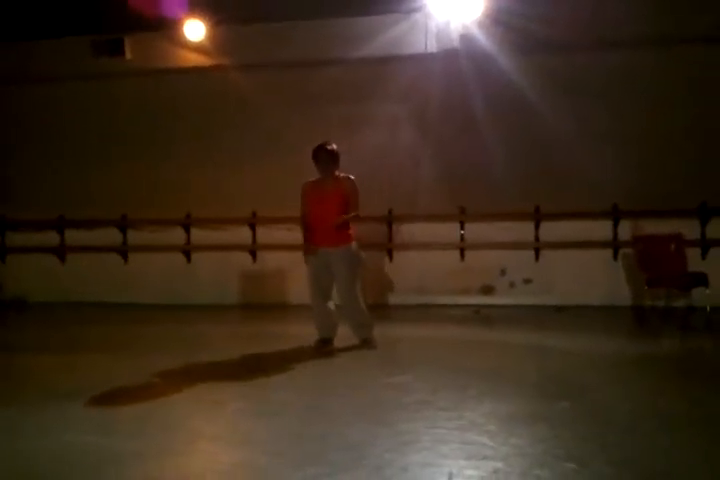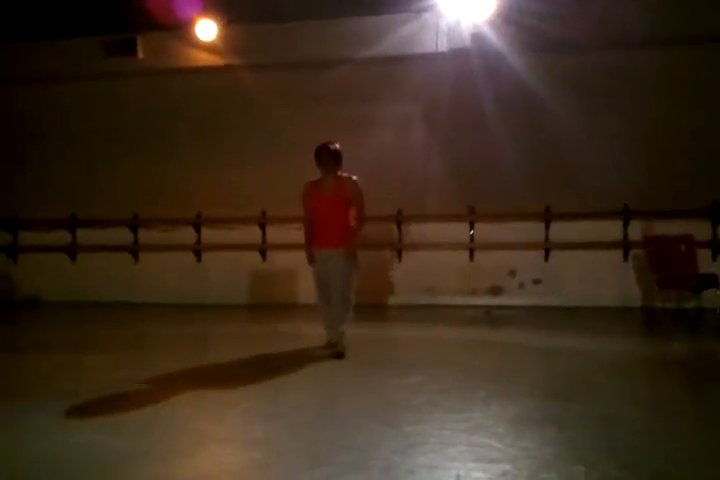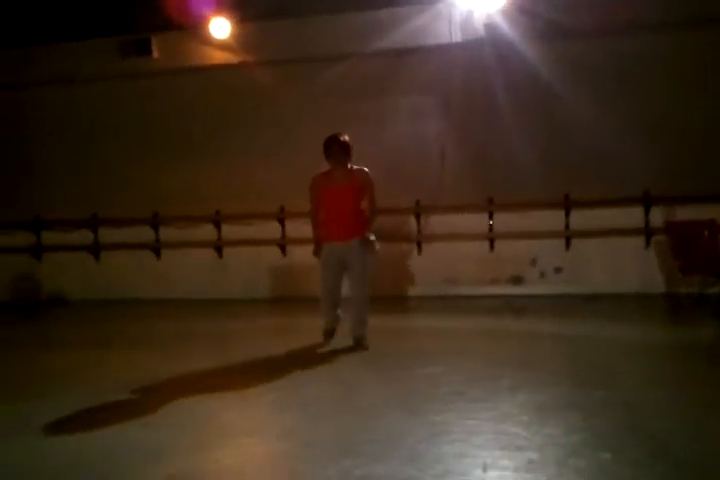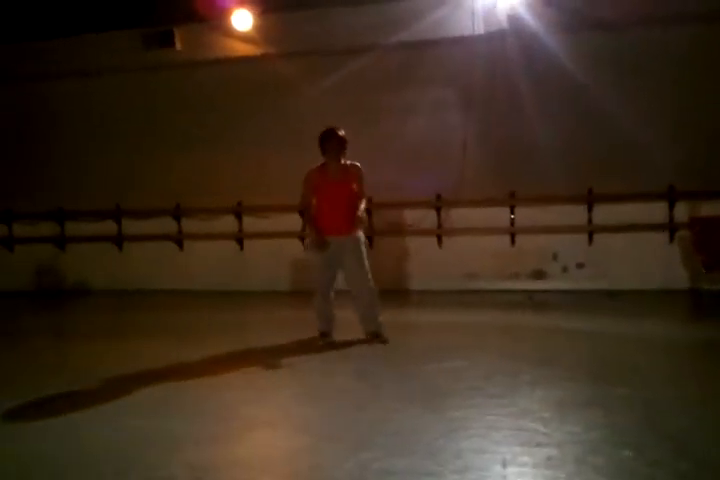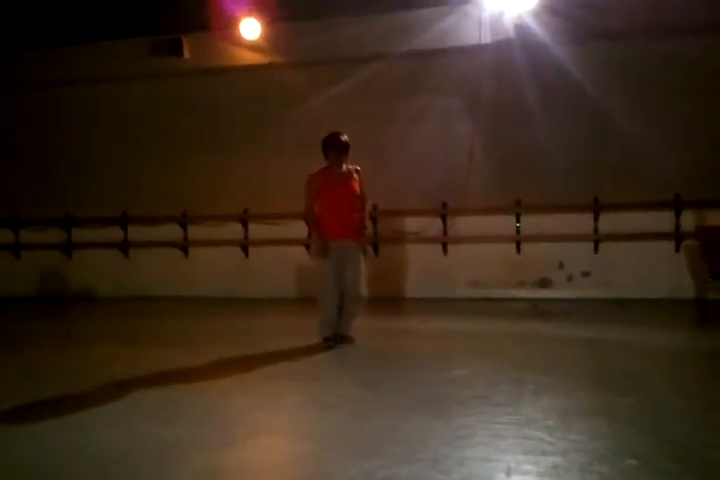
dt=0.5s
person 1, frame 1
left shoulder: (347, 182)
right shoulder: (308, 188)
left elbow: (355, 211)
right elbow: (304, 217)
left wrist: (341, 219)
right wrist: (307, 239)
left hip: (342, 246)
right hip: (317, 248)
left knee: (349, 294)
right knee: (318, 295)
left ankle: (365, 334)
right ankle: (326, 334)
person 1, frame 2
left shoulder: (350, 183)
right shoulder: (310, 188)
left elbow: (359, 215)
right elbow: (308, 220)
left wrist: (353, 242)
right wrist: (308, 247)
left hip: (342, 248)
right hip: (320, 249)
left knee: (341, 295)
right knee: (325, 296)
left ankle: (337, 339)
right ankle: (333, 336)
person 1, frame 3
left shoulder: (361, 175)
right shoulder: (319, 181)
left elbow: (371, 206)
right elbow: (315, 212)
left wrist: (366, 231)
right wrist: (317, 240)
left hip: (356, 241)
right hip: (330, 244)
left knee: (359, 291)
right knee: (328, 290)
left ankle: (359, 335)
right ankle: (331, 323)
person 1, frame 4
left shoulder: (355, 170)
right shoulder: (313, 176)
left elbow: (361, 197)
right elbow: (306, 207)
left wrist: (360, 211)
right wrist: (314, 232)
left hip: (351, 236)
right hip: (326, 239)
left knee: (363, 283)
right knee: (323, 286)
left ankle: (373, 328)
right ankle: (325, 328)
person 1, frame 5
left shoulder: (355, 173)
right shoulder: (316, 179)
left elbow: (362, 204)
right elbow: (309, 212)
left wrist: (363, 230)
right wrist: (317, 239)
left hip: (352, 242)
right hip: (329, 243)
left knee: (352, 290)
right knee: (329, 290)
left ankle: (343, 330)
right ankle: (328, 332)
